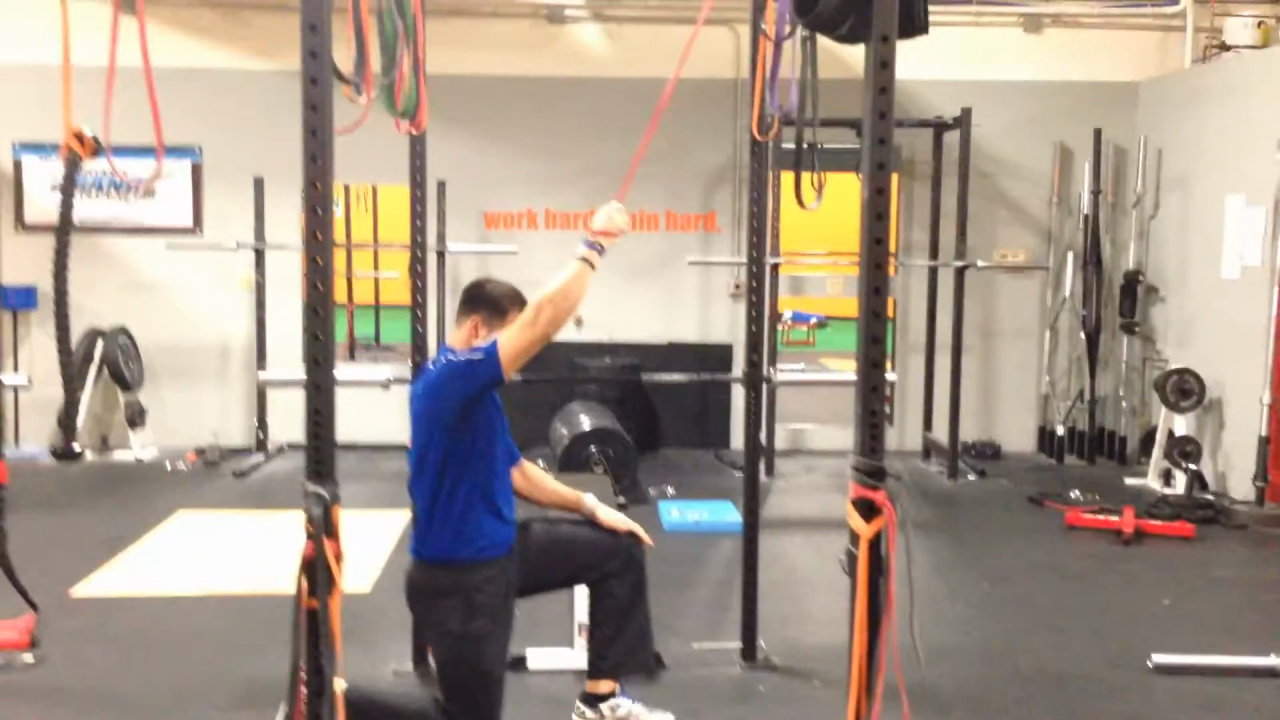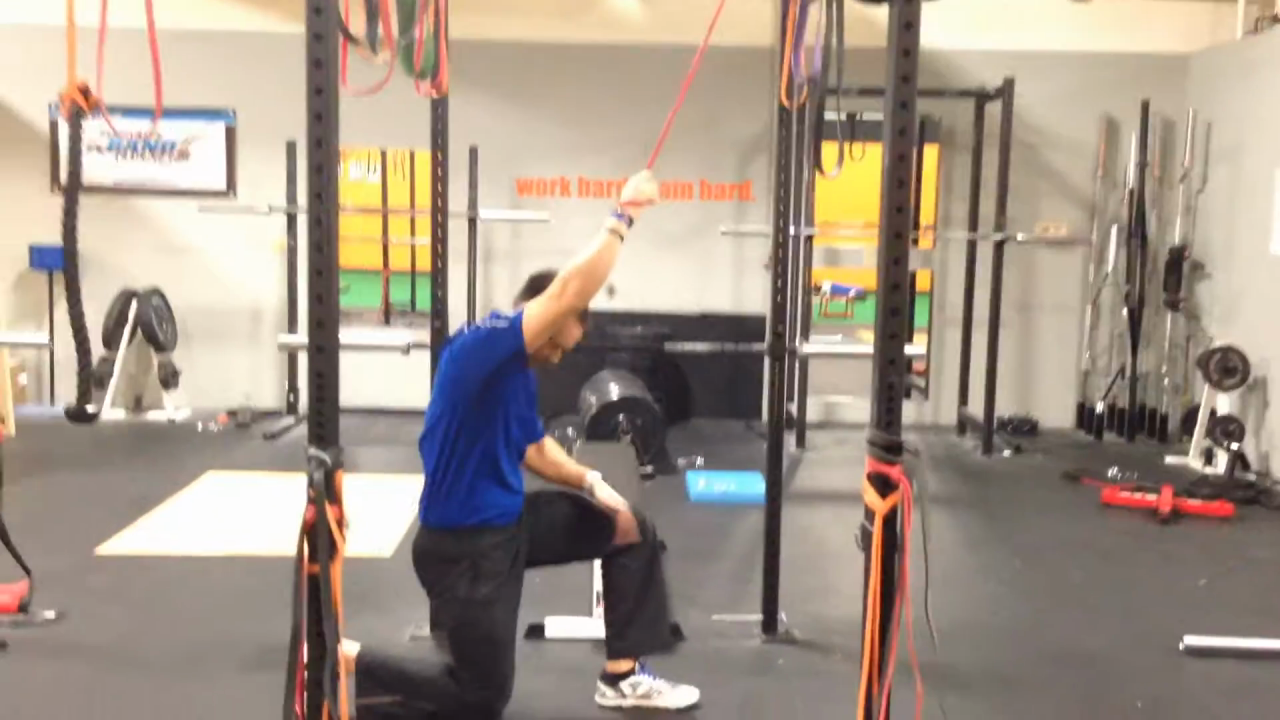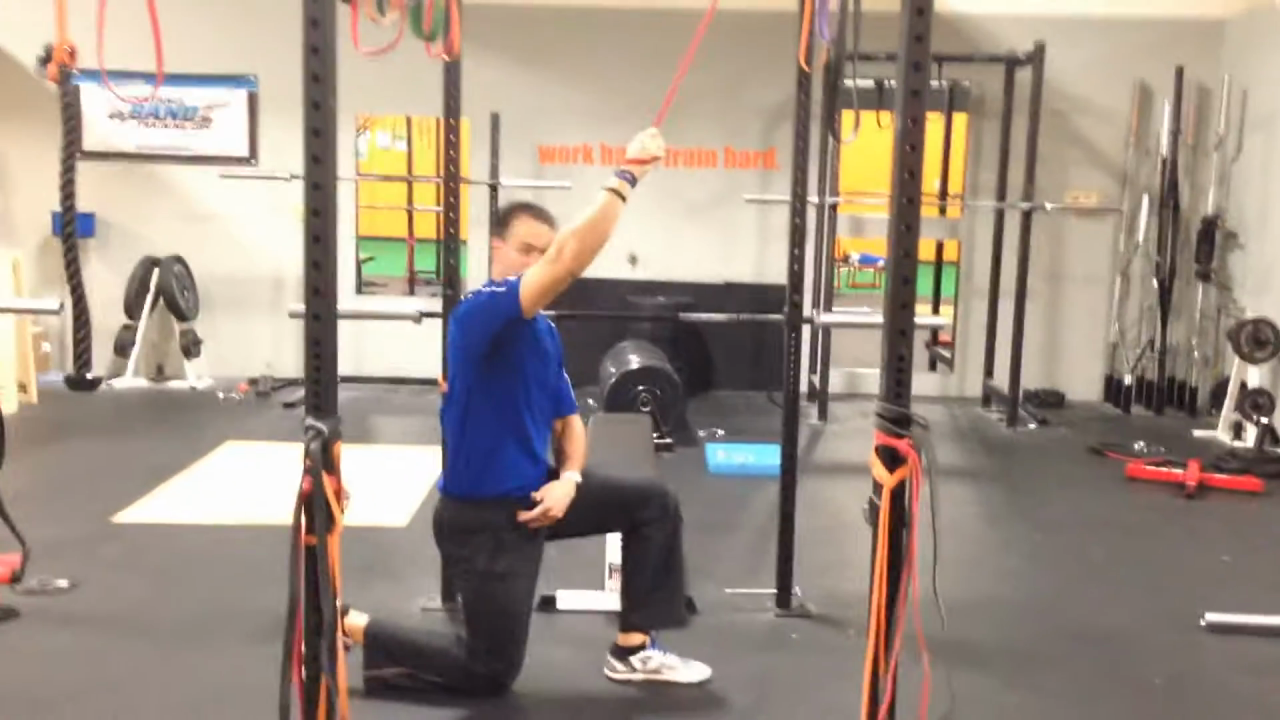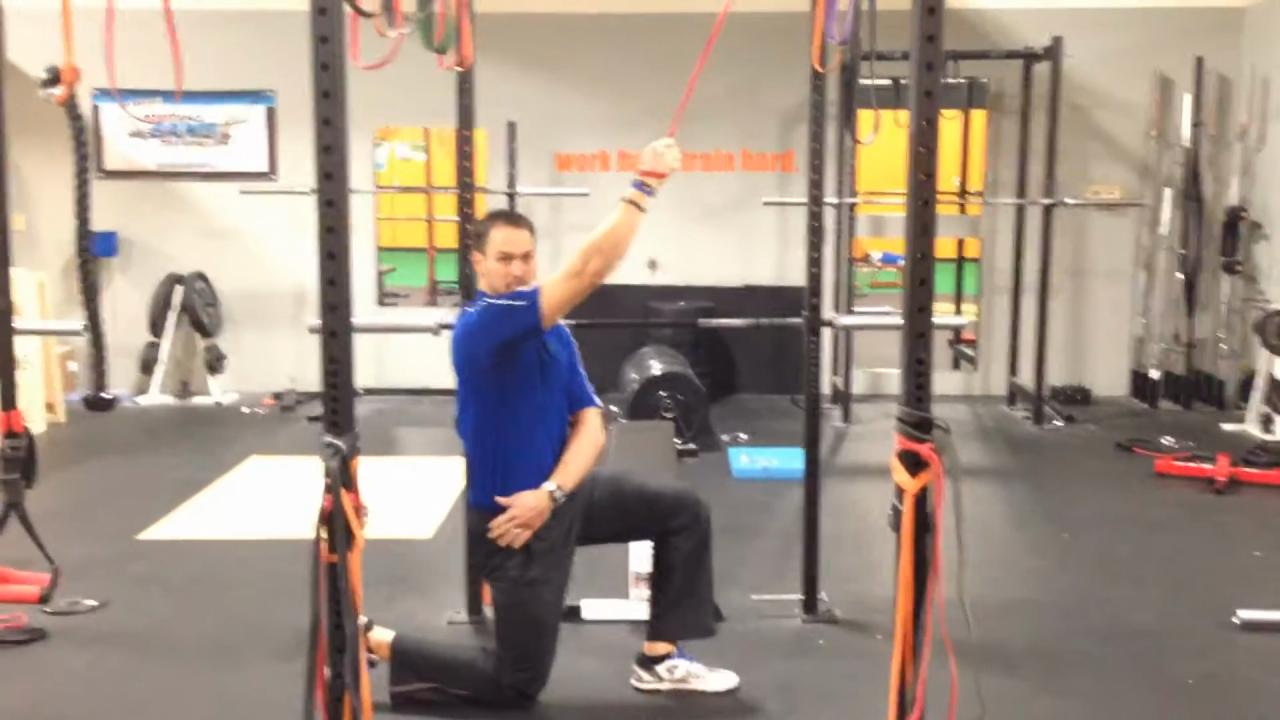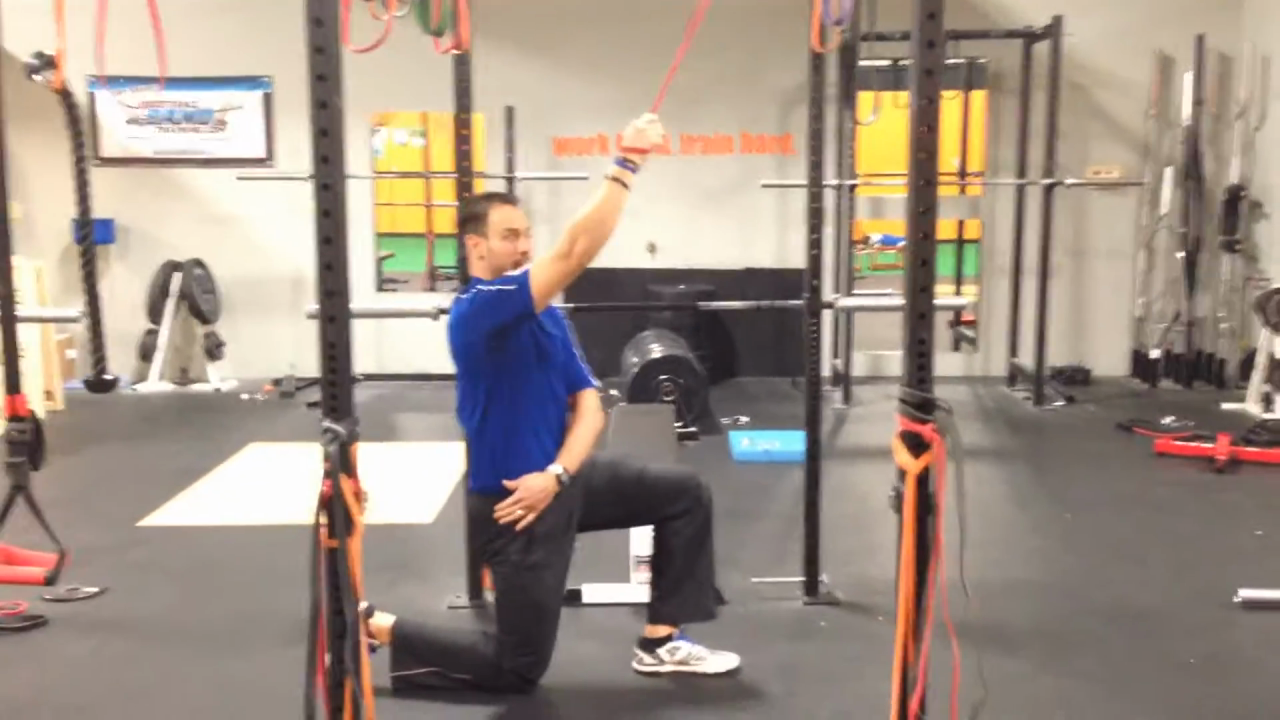
dt=0.4s
person 1, frame 1
left shoulder: (474, 390)
right shoulder: (447, 381)
left elbow: (514, 471)
right elbow: (542, 321)
left wrist: (592, 507)
right wrist: (595, 243)
left hip: (500, 550)
right hip: (457, 578)
left knee: (619, 550)
person 1, frame 2
left shoulder: (516, 369)
right shoulder: (476, 348)
left elbow: (534, 447)
right elbow: (569, 292)
left wrist: (592, 484)
right wrist: (624, 215)
left hip: (511, 520)
right hip: (463, 544)
left knee: (630, 532)
left ankle: (622, 676)
right ankle: (336, 658)
person 1, frame 3
left shoulder: (544, 331)
right shoulder: (480, 314)
left elbow: (567, 420)
right elbow: (569, 260)
left wrist: (569, 479)
right wrist: (628, 174)
left hip: (533, 491)
right hip: (483, 515)
left knee: (654, 506)
right knee: (491, 673)
left ankle: (633, 650)
right ankle: (344, 626)
person 1, frame 4
left shoulder: (554, 334)
right shoulder: (481, 326)
left elbow: (589, 422)
right elbow: (587, 272)
left wrist: (551, 492)
right wrist: (643, 185)
left hip: (558, 495)
right hip: (515, 515)
left knee: (684, 512)
right knee: (517, 685)
left ankle: (659, 658)
right ankle: (369, 640)
person 1, frame 5
left shoulder: (546, 317)
right shoulder: (477, 312)
left elbow: (587, 403)
right elbow: (574, 253)
left wrist: (558, 474)
right wrist: (627, 162)
left hip: (558, 479)
right hip: (512, 502)
left knee: (684, 495)
right knee: (519, 669)
left ankle: (660, 642)
right ankle: (370, 625)
